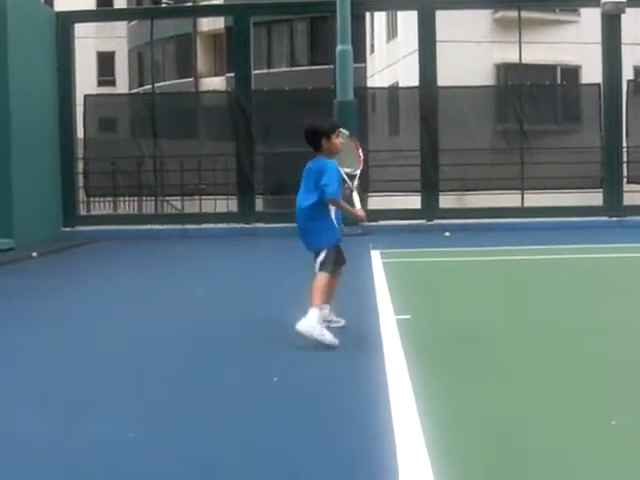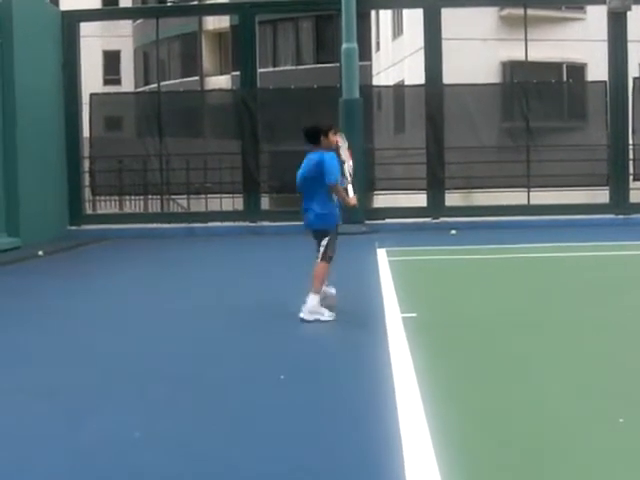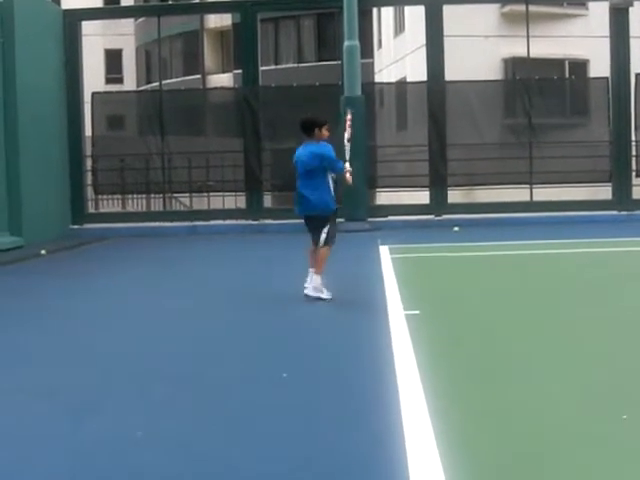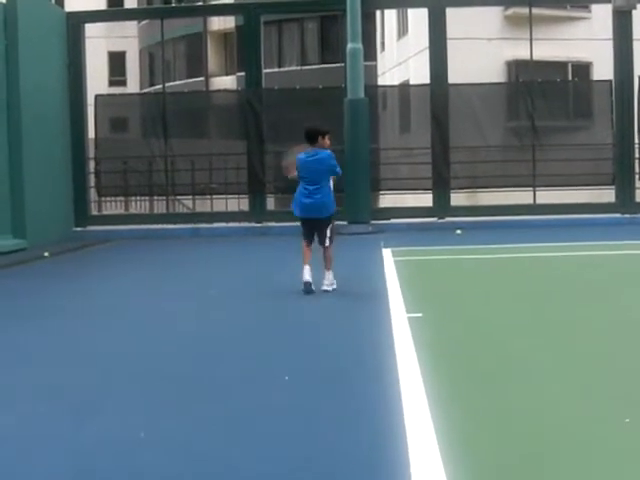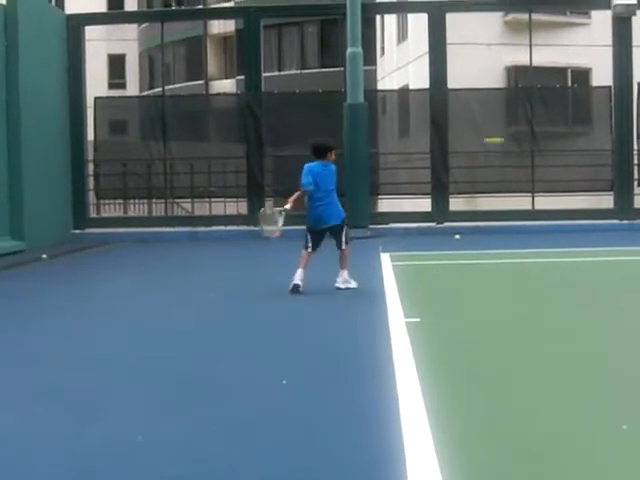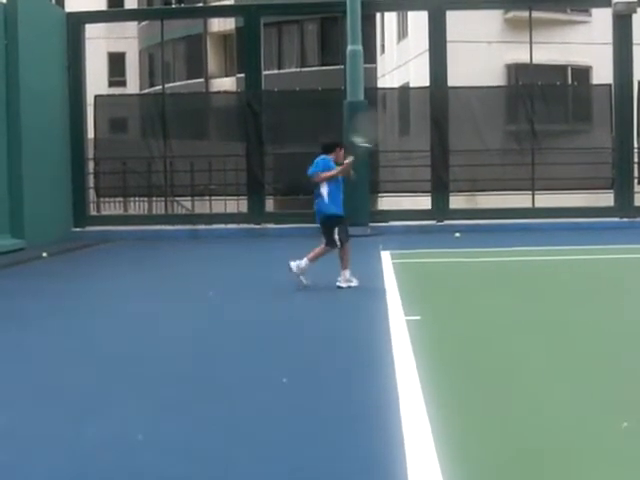
dt=0.4s
person 1, frame 1
left shoulder: (313, 166)
right shoulder: (328, 167)
right elbow: (332, 198)
right wrist: (354, 212)
left hip: (315, 225)
right hip: (322, 228)
left knee: (336, 265)
right knee: (325, 269)
left ankle: (323, 312)
right ankle: (312, 320)
person 1, frame 2
left shoulder: (308, 160)
right shoulder: (329, 157)
left elbow: (301, 184)
right elbow: (332, 183)
right wrist: (346, 199)
left hip: (312, 214)
right hip: (325, 215)
left knee: (325, 254)
right knee: (324, 257)
left ankle: (321, 287)
right ankle: (312, 305)
person 1, frame 3
left shoulder: (299, 153)
right shoulder: (324, 149)
right elbow: (338, 170)
left wrist: (341, 172)
right wrist: (346, 175)
left hip: (306, 204)
right hip: (323, 203)
left knee: (317, 241)
right knee: (325, 243)
left ankle: (311, 280)
right ankle: (315, 284)
person 1, frame 4
left shoulder: (300, 158)
right shoulder: (327, 155)
right elbow: (336, 174)
left hip: (303, 205)
right hip: (324, 206)
left knee: (307, 242)
right knee: (327, 243)
left ankle: (307, 275)
right ankle: (328, 280)
person 1, frame 5
left shoulder: (308, 168)
right shoulder: (332, 169)
left elbow: (307, 188)
left wrist: (293, 199)
right wrist: (297, 196)
left hip: (315, 217)
right hip: (335, 214)
left knee: (308, 249)
right knee: (344, 246)
left ankle: (298, 278)
right ankle: (343, 279)
person 1, frame 6
left shoulder: (329, 163)
right shoulder: (323, 160)
left elbow: (337, 182)
right elbow: (315, 177)
left wrist: (344, 169)
right wrist: (340, 170)
left hip: (332, 210)
right hip: (328, 209)
left knee: (331, 243)
right knee: (343, 242)
left ankle: (301, 265)
right ankle: (345, 277)
